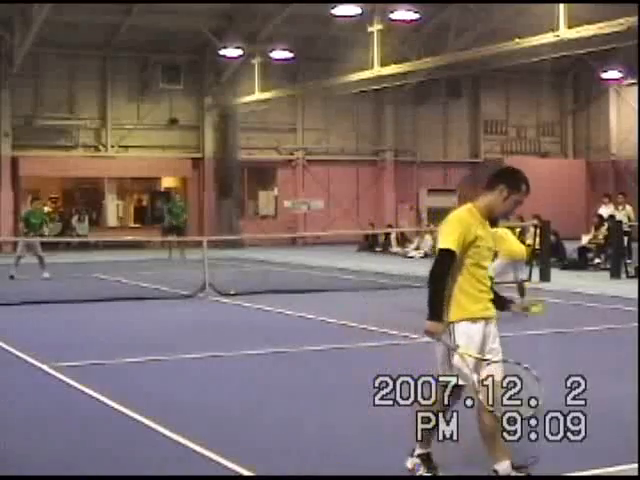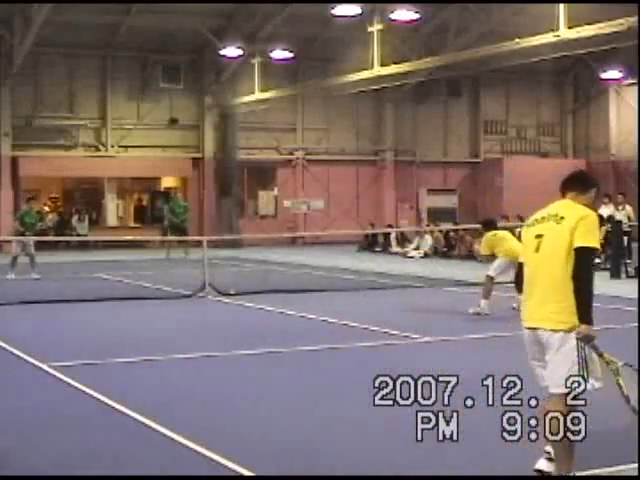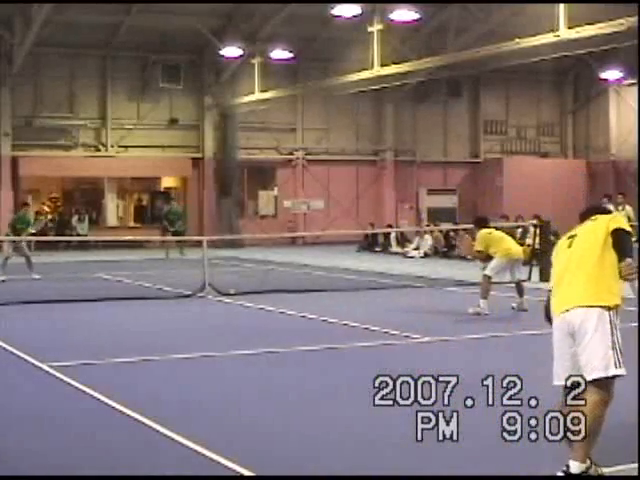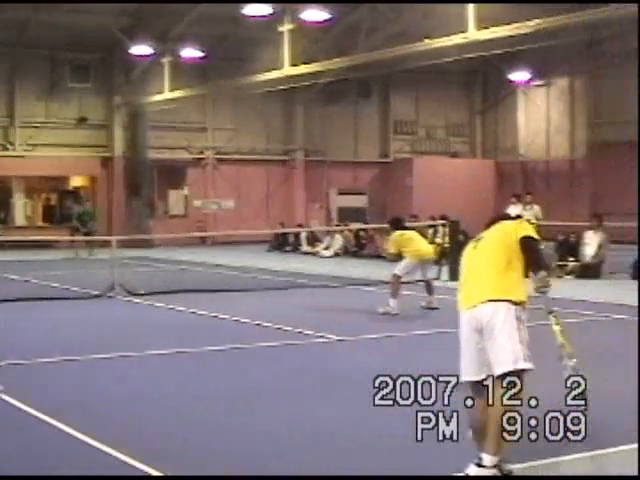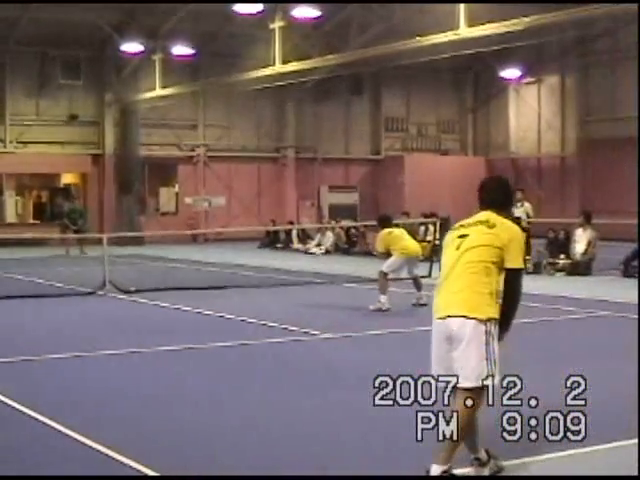
dt=0.7s
person 1, frame 1
left shoulder: (485, 226)
right shoulder: (461, 219)
right elbow: (440, 271)
left wrist: (505, 302)
right wrist: (435, 317)
left hip: (485, 320)
right hip: (460, 323)
right knee: (451, 395)
left ankle: (503, 466)
right ankle: (421, 453)
person 1, frame 2
left shoulder: (535, 219)
right shoulder: (585, 216)
right elbow: (582, 272)
right wrist: (585, 319)
left hip: (531, 319)
right hip: (564, 320)
left knee: (556, 393)
right knee: (562, 398)
left ankle: (550, 458)
right ankle: (564, 472)
person 1, frame 3
left shoulder: (564, 241)
right shoulder: (611, 221)
right elbow: (621, 238)
left wrist: (553, 319)
right wrist: (628, 260)
left hip: (561, 311)
right hip: (594, 308)
right knee: (599, 390)
left ankle: (579, 463)
right ankle: (576, 468)
person 1, frame 4
left shoulder: (472, 246)
right shoulder: (517, 226)
right elbow: (529, 243)
right wrist: (540, 272)
left hip: (468, 310)
right hip: (501, 305)
left knee: (481, 391)
left ankle: (486, 460)
right ankle: (487, 464)
person 1, frame 5
left shoulder: (458, 228)
right shoulder: (510, 231)
right elbow: (512, 287)
right wrist: (503, 326)
left hip: (442, 312)
right hip: (473, 315)
left knee: (464, 393)
right knee: (470, 395)
left ankle: (480, 459)
right ankle: (438, 469)
